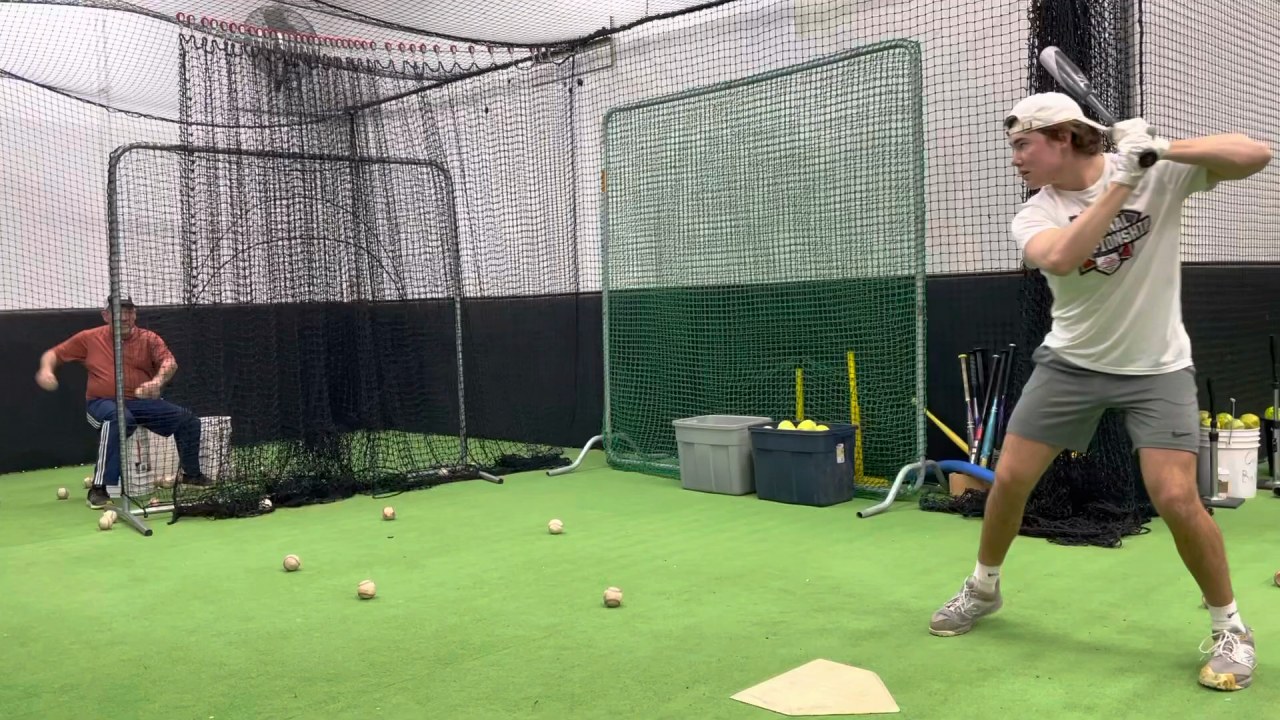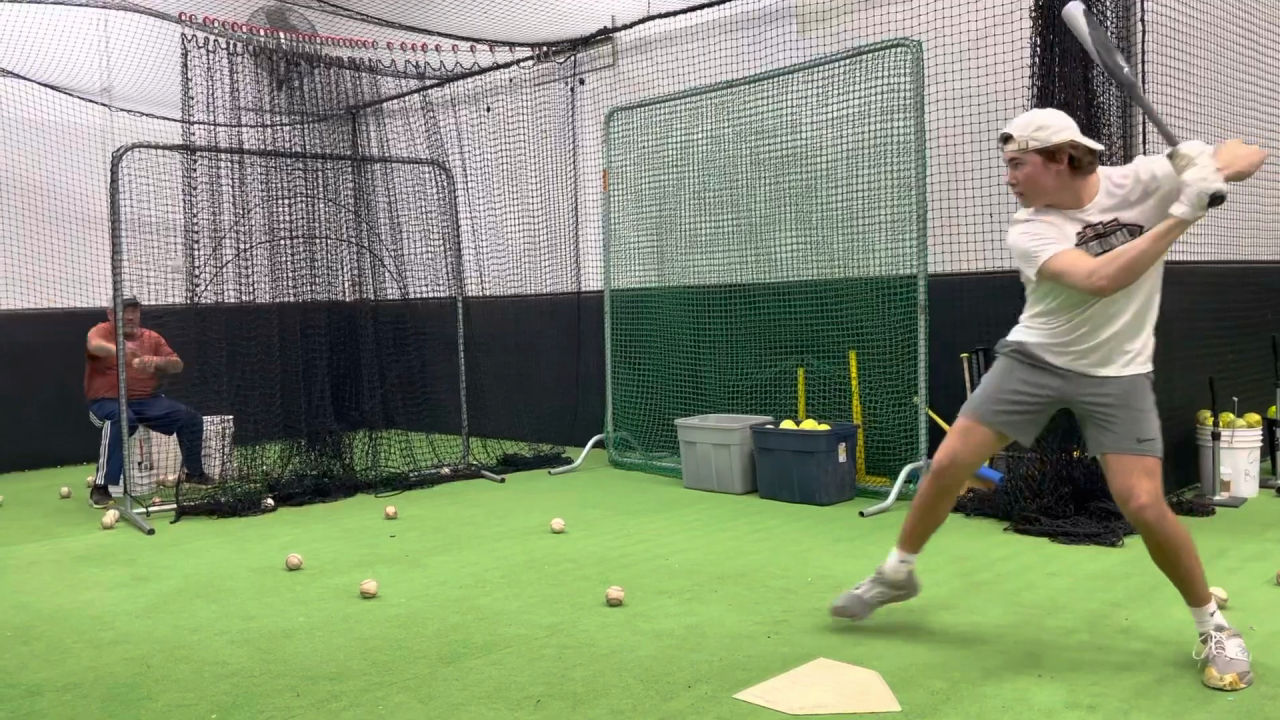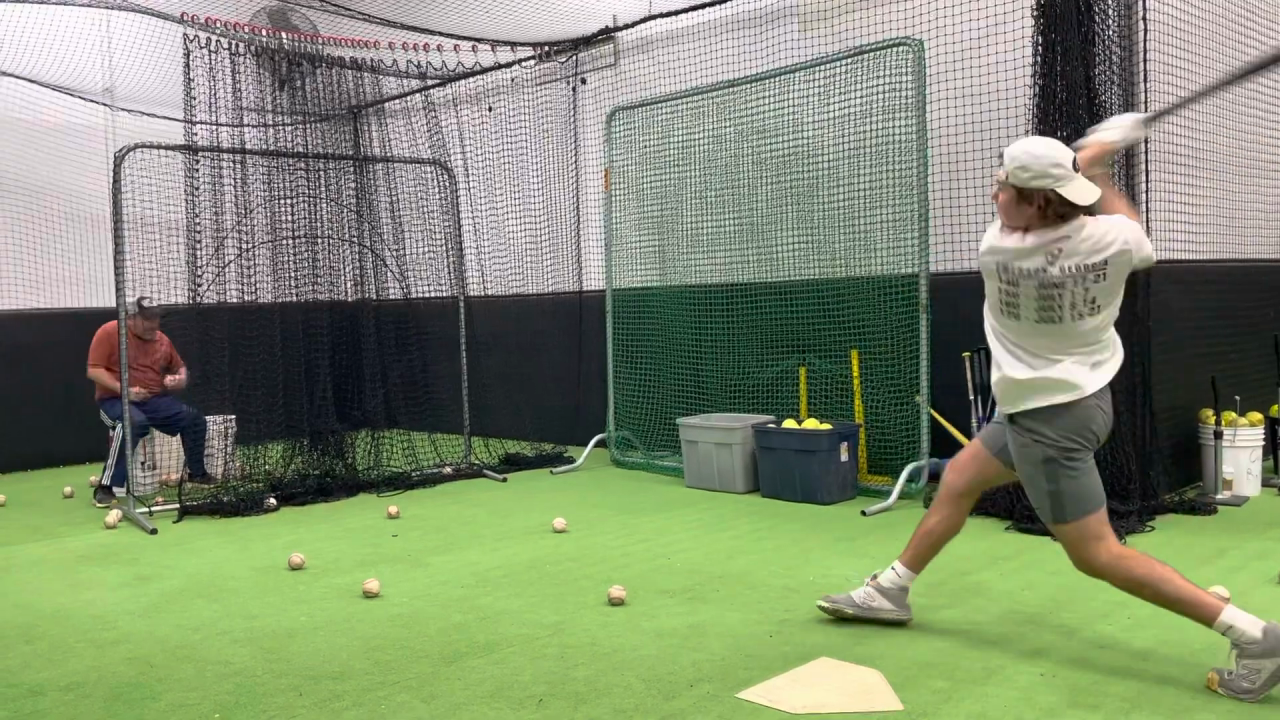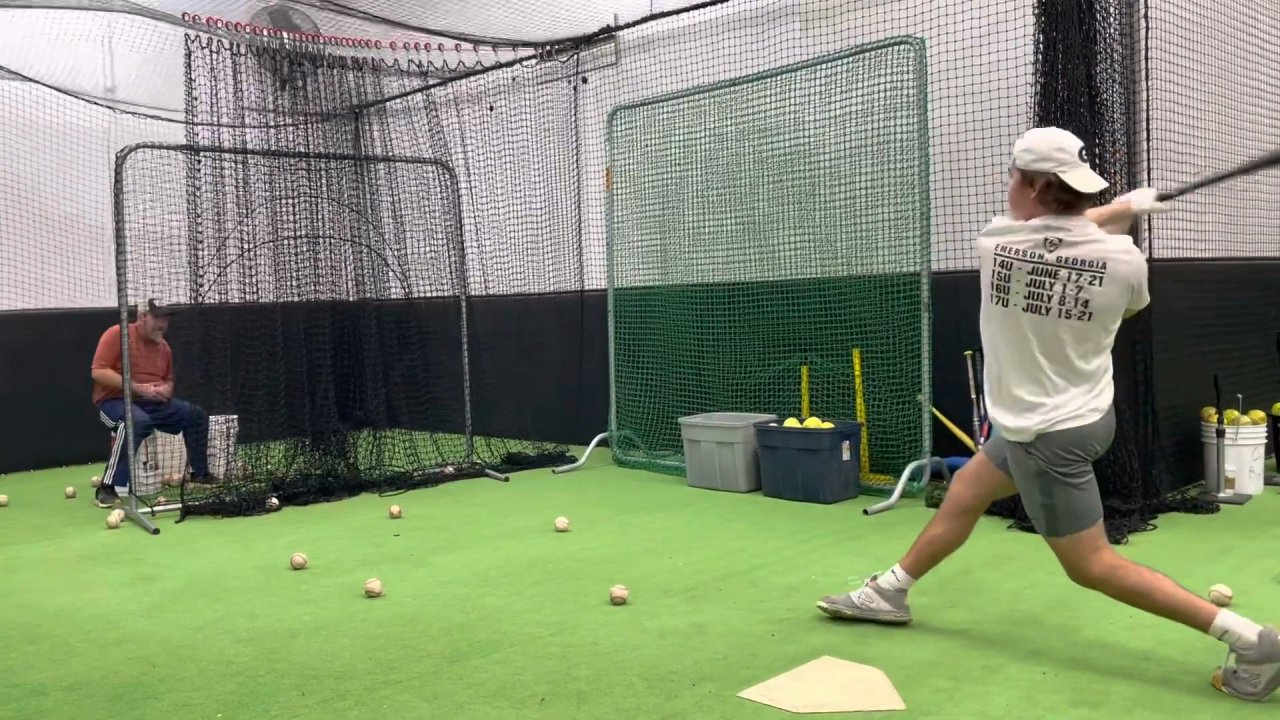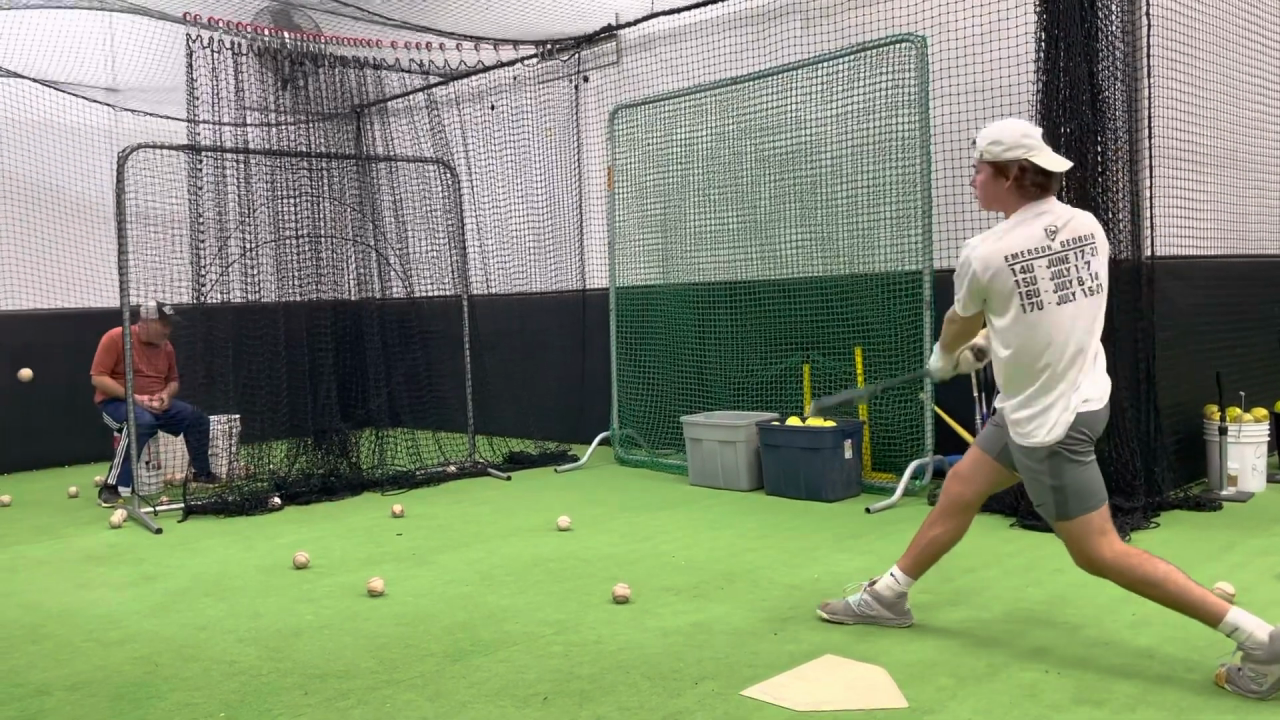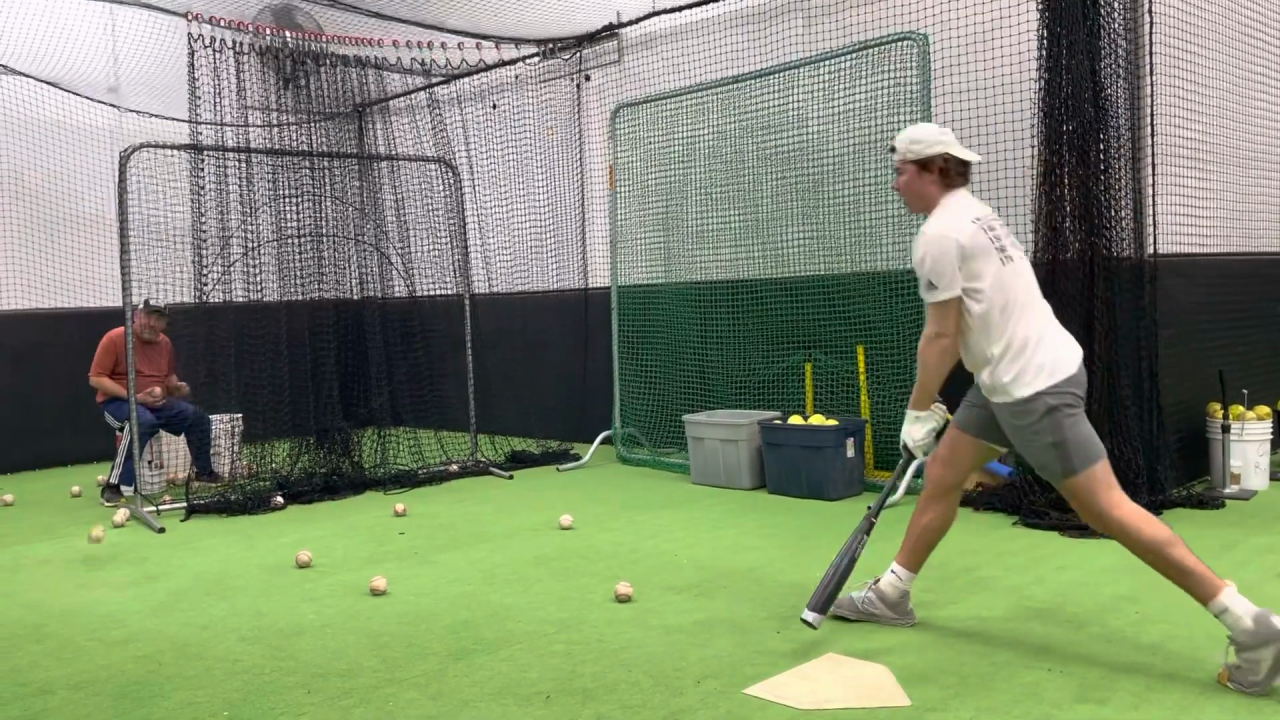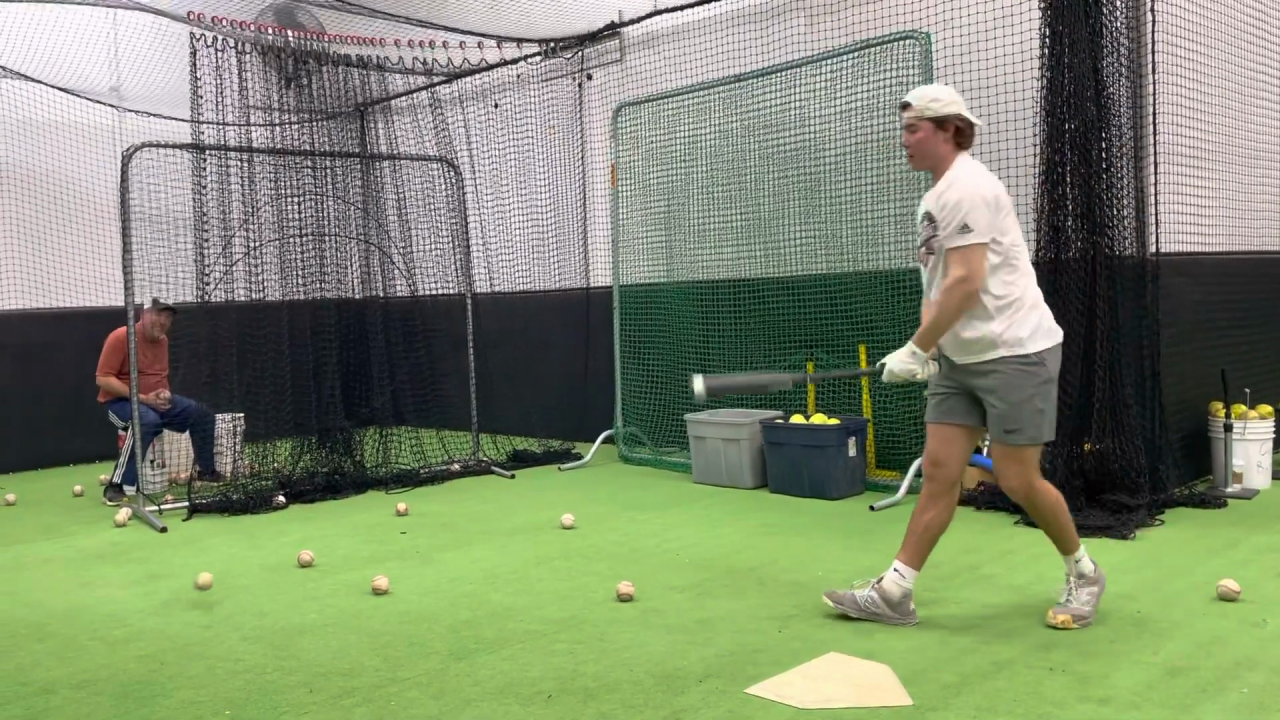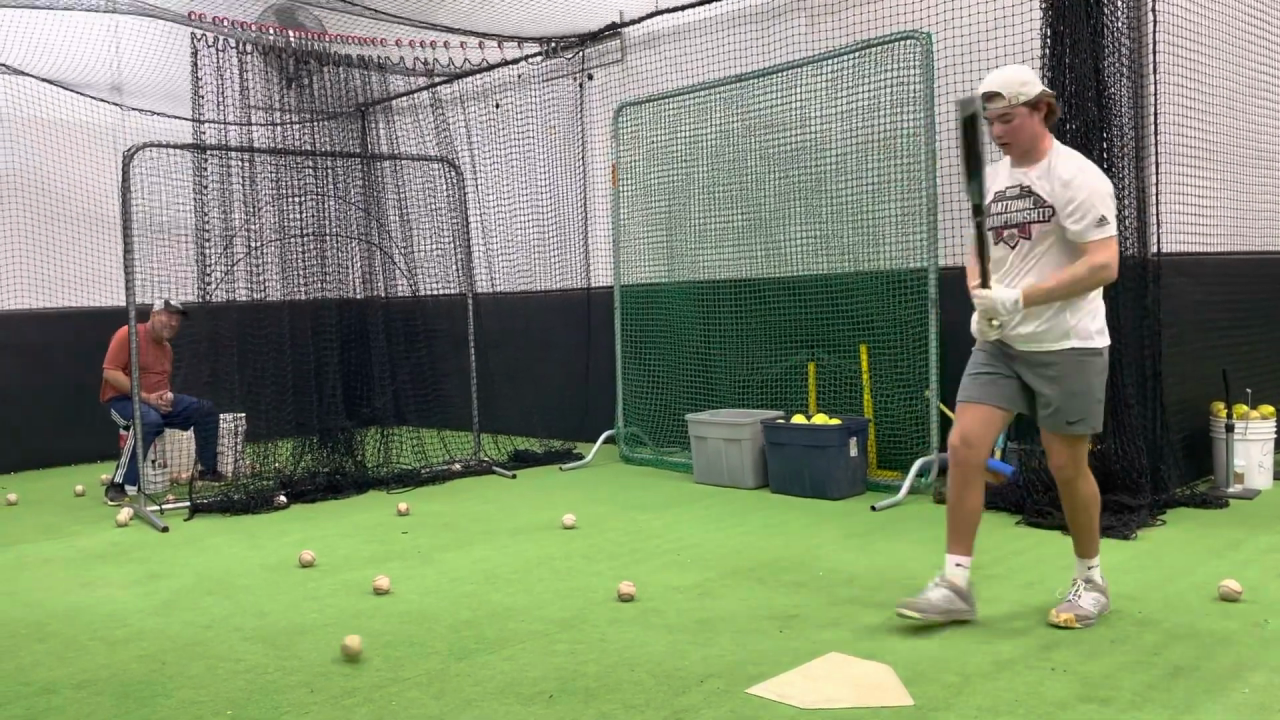
dt=0.5s
person 1, frame 1
left shoulder: (1154, 169)
right shoulder: (1033, 216)
left elbow: (1254, 155)
right elbow: (1058, 259)
left wrist: (1166, 149)
right wrist: (1121, 184)
left hip: (1156, 366)
right hip: (1071, 361)
left knee: (1176, 499)
right knee: (1009, 480)
left ankle: (1229, 627)
right ankle: (983, 586)
person 1, frame 2
left shoulder: (1143, 181)
right shoulder: (1028, 231)
left elbow: (1250, 155)
right elbow: (1099, 280)
left wrist: (1210, 171)
right wrist: (1181, 214)
left hip: (1115, 371)
right hip: (1036, 358)
left knee: (1145, 505)
right knee: (949, 463)
left ankle: (1212, 625)
right ankle: (895, 574)
person 1, frame 3
left shoulder: (998, 248)
right shoulder: (1115, 241)
left wrist: (1093, 145)
right wrist: (1092, 159)
left hip: (1050, 417)
right hip: (1072, 402)
left knee: (1095, 554)
right knee: (956, 483)
right ankle: (889, 589)
person 1, frame 4
left shoulder: (994, 241)
right shoulder: (1122, 257)
left wrist: (1120, 207)
right wrist: (1127, 212)
left hip: (1048, 431)
right hip: (1078, 414)
left knee: (1091, 565)
right knee: (963, 495)
right ankle: (887, 591)
person 1, frame 5
left shoulder: (984, 253)
right shoulder: (1086, 226)
left elbow: (960, 329)
left wrist: (944, 355)
left hip: (1049, 420)
right hip: (1032, 405)
left knee: (1100, 554)
right knee: (959, 490)
right ankle: (887, 595)
person 1, frame 6
left shoulder: (937, 233)
right shoulder: (972, 215)
left elbow: (941, 336)
left wrist: (919, 411)
right wrist: (932, 405)
left hip: (1036, 385)
right hip: (1005, 381)
left knee: (1109, 510)
right knee: (941, 474)
right ankle: (891, 593)
person 1, frame 7
left shoulder: (970, 187)
right shoulder: (935, 196)
left elbow: (966, 283)
left wrist: (916, 349)
right wrist: (925, 350)
left hip: (1017, 352)
right hip: (960, 358)
left knee: (1019, 481)
right knee: (938, 473)
left ankle: (1083, 572)
right ankle: (893, 591)
person 1, frame 8
left shoulder: (1078, 176)
right shoulder: (991, 178)
left elbow: (1104, 266)
left wrist: (1018, 298)
right wrist: (982, 303)
left hip: (1068, 346)
right hip: (1001, 343)
left knee: (1068, 466)
right knee: (963, 449)
left ankle: (1090, 581)
right ankle: (955, 584)
person 2, frame 1
left shoulder: (149, 339)
right shoulder: (90, 338)
left elbow: (170, 362)
right elbow: (54, 354)
left wrist: (159, 380)
right wrist: (46, 370)
left hip: (145, 403)
right hip: (104, 404)
left knee: (188, 420)
right knee: (119, 419)
left ankle: (191, 474)
right ankle: (100, 487)
person 2, frame 2
left shoulder: (151, 338)
right shoulder: (102, 332)
left elbow: (177, 365)
right elbow: (94, 345)
left wrist: (156, 361)
right wrist: (120, 351)
left hip: (147, 401)
right hip: (107, 403)
left knee: (190, 418)
right knee: (120, 420)
left ankle: (194, 474)
right ankle: (102, 487)
person 2, frame 3
left shoulder: (163, 341)
right shoulder: (110, 332)
left elbow: (180, 368)
right elbow: (93, 371)
left wrist: (181, 379)
right wrist: (124, 389)
left hip: (154, 401)
right hip: (115, 400)
left knee: (194, 418)
right knee: (134, 422)
left ankle: (197, 474)
right ankle: (107, 487)
person 2, frame 4
left shoulder: (163, 347)
right shoulder: (117, 334)
left elbow: (168, 382)
right elbow: (98, 372)
left wrist: (166, 389)
right wrist: (138, 387)
left hip: (152, 403)
right hip: (115, 400)
left knee: (196, 415)
right knee: (137, 421)
left ankle: (200, 473)
right ankle: (109, 487)
person 2, frame 5
left shoulder: (166, 347)
right shoulder: (116, 338)
left elbow: (173, 380)
right elbow: (98, 378)
left wrist: (166, 395)
right wrist: (134, 398)
left hip: (155, 403)
right hip: (116, 401)
left knee: (197, 418)
right knee: (142, 422)
left ankle: (202, 473)
right ankle: (112, 487)
person 2, frame 6
left shoulder: (165, 343)
right shoulder: (115, 339)
left elbow: (169, 375)
right elbow: (96, 379)
left wrist: (176, 387)
right wrist: (135, 397)
left hip: (157, 402)
right hip: (118, 401)
left knee: (198, 418)
right knee: (143, 421)
left ankle: (203, 472)
right ankle: (114, 486)
person 2, frame 7
left shoulder: (162, 341)
right shoulder: (121, 337)
right elbow: (103, 379)
left wrist: (166, 398)
right wrist: (142, 398)
left hip: (157, 401)
right hip: (121, 400)
left knee: (201, 414)
right knee: (148, 421)
left ankle: (207, 471)
right ankle: (117, 486)
person 2, frame 8
left shoulder: (166, 348)
right shoulder: (129, 334)
right elbow: (110, 373)
left wrist: (167, 397)
right wrist: (145, 397)
left hip: (159, 401)
right hip: (123, 399)
left knee: (206, 410)
right knee: (150, 421)
left ankle: (208, 470)
right ankle: (119, 485)
